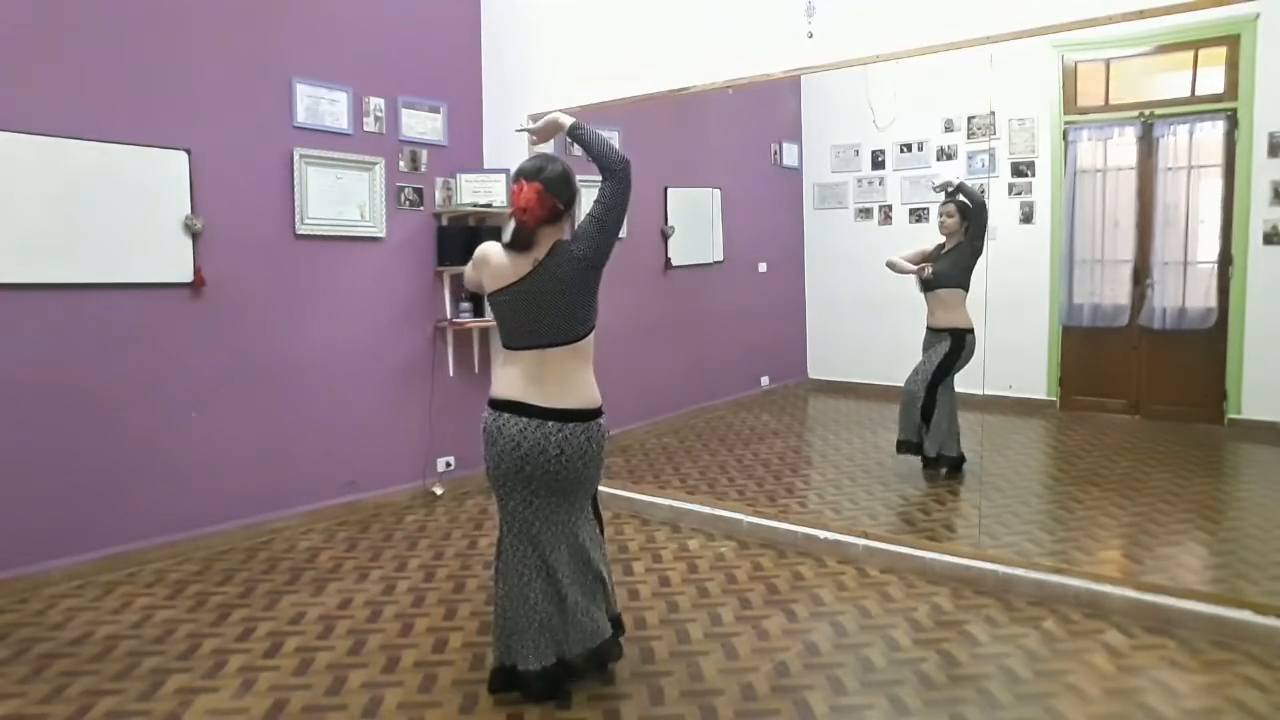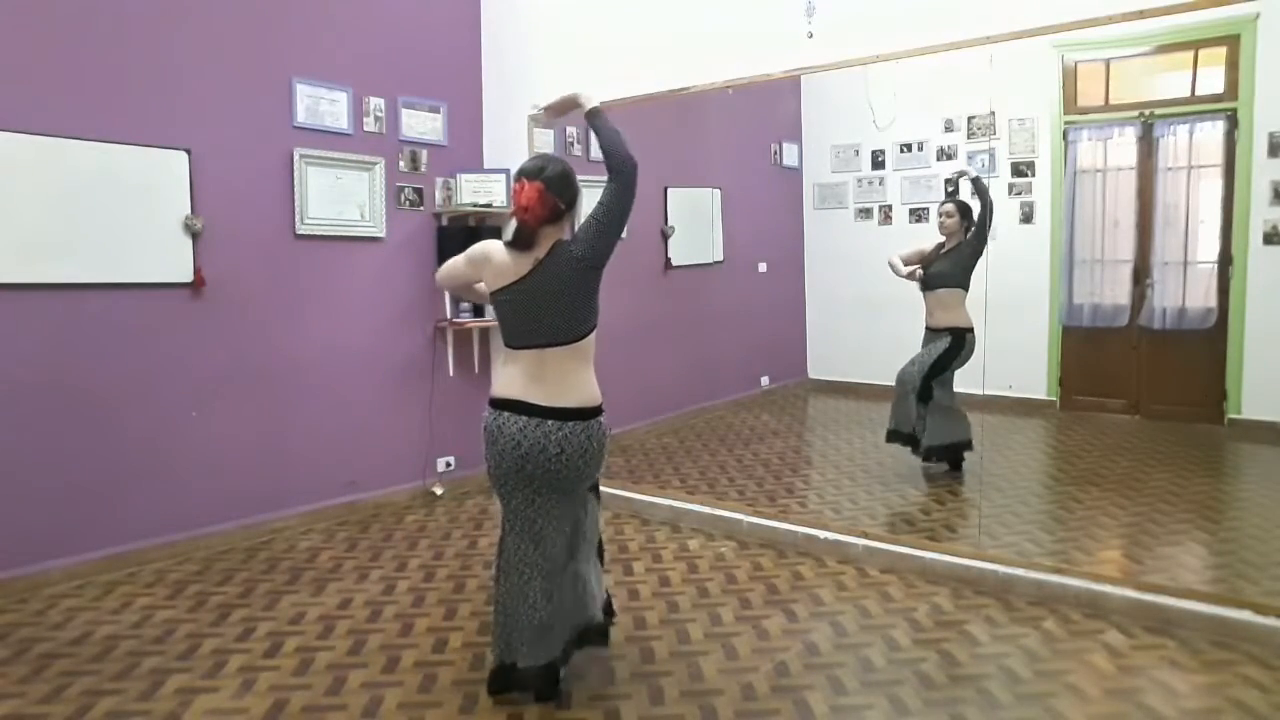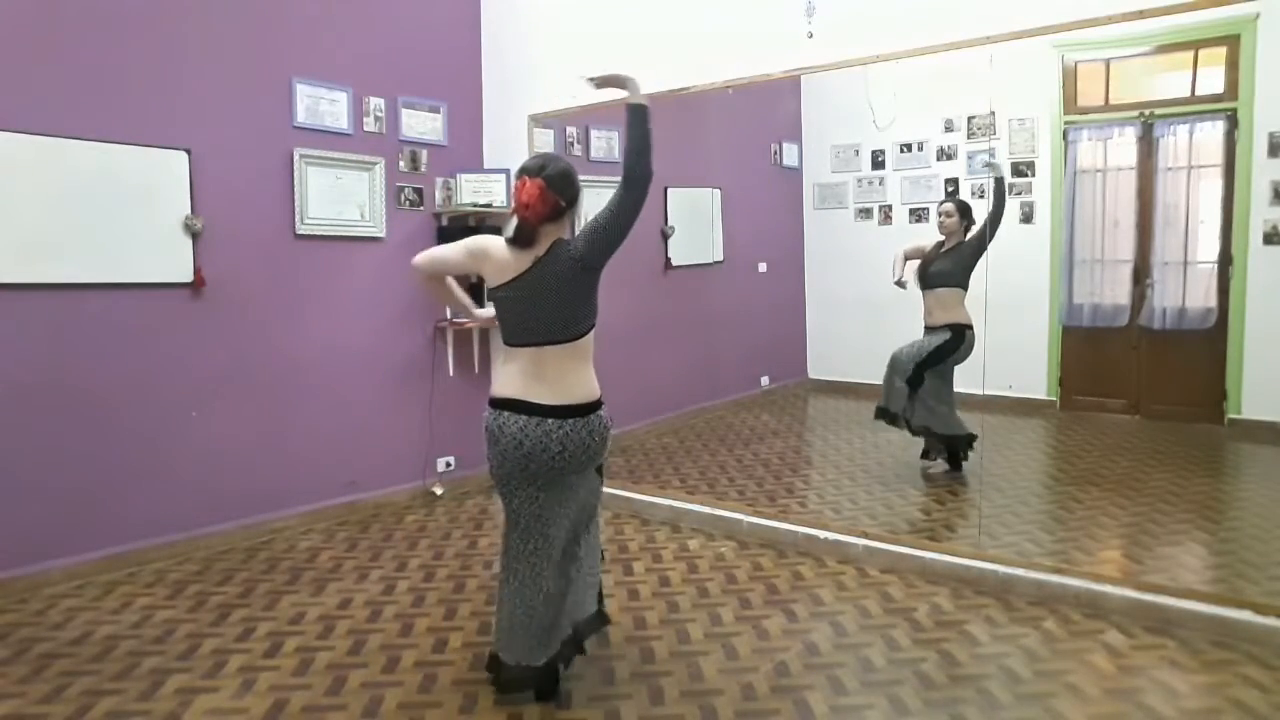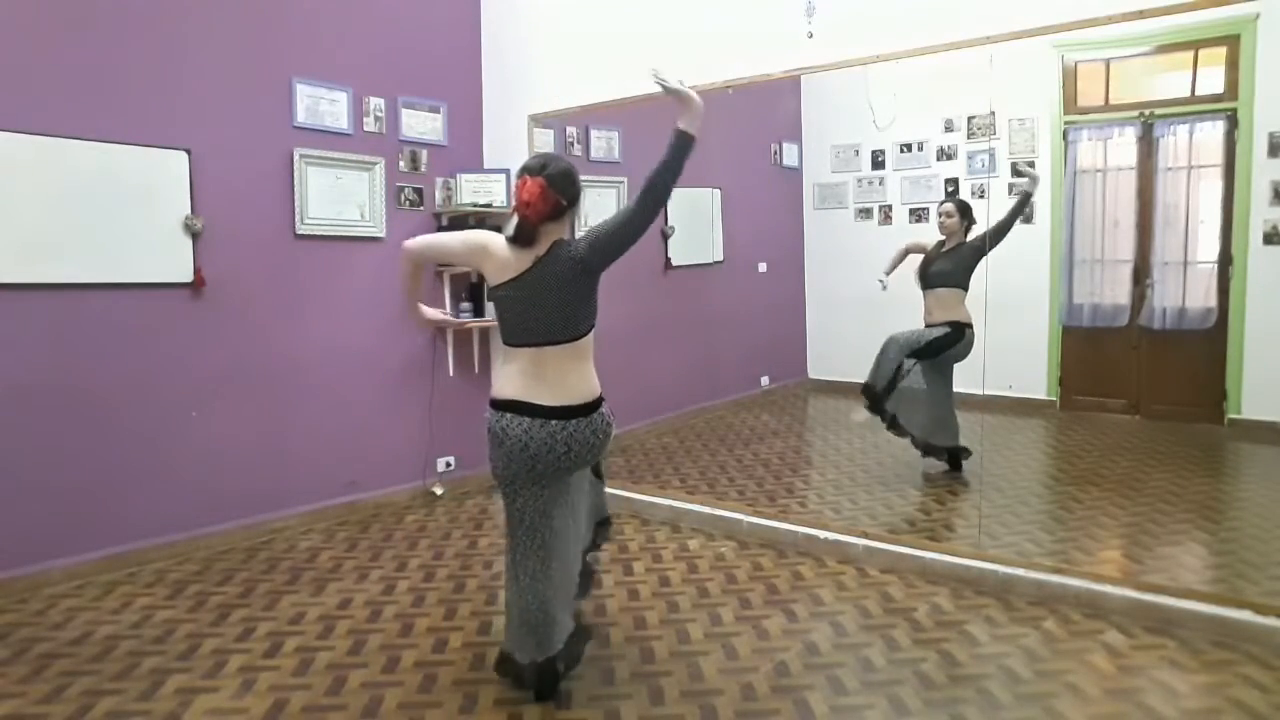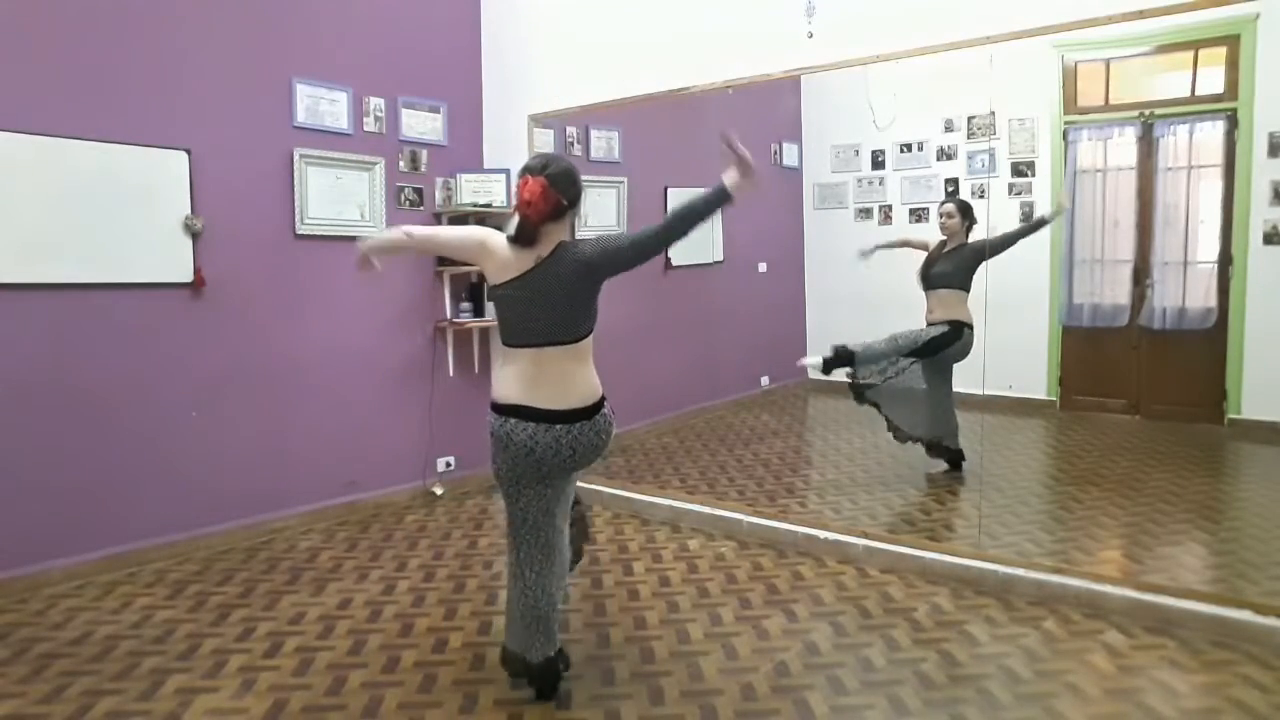
dt=0.2s
person 1, frame 1
left shoulder: (490, 259)
right shoulder: (582, 258)
right elbow: (619, 172)
right wrist: (569, 126)
left hip: (507, 428)
right hip: (575, 431)
left knee: (524, 543)
right knee: (569, 534)
left ankle: (531, 667)
right ankle: (578, 649)
person 1, frame 2
left shoulder: (490, 258)
right shoulder: (583, 258)
left elbow: (446, 279)
right elbow: (626, 176)
right wrist: (590, 108)
left hip: (508, 428)
right hip: (576, 430)
left knee: (525, 542)
right knee: (569, 523)
left ankle: (532, 666)
right ankle: (578, 620)
person 1, frame 3
left shoulder: (489, 254)
right shoulder: (581, 258)
left elbow: (424, 266)
right elbow: (636, 187)
left wrist: (470, 310)
right wrist: (635, 103)
left hip: (510, 427)
right hip: (577, 428)
left knee: (527, 542)
right knee: (570, 512)
left ankle: (534, 666)
right ankle: (574, 616)
person 1, frame 4
left shoulder: (490, 251)
right shoulder: (582, 259)
left elbow: (415, 250)
right elbow: (647, 205)
left wrist: (419, 306)
right wrist: (685, 127)
left hip: (513, 428)
right hip: (582, 426)
left knee: (530, 544)
right knee: (573, 481)
left ankle: (538, 665)
person 1, frame 5
left shoulder: (490, 251)
right shoulder: (584, 262)
left elbow: (410, 235)
right elbow: (662, 233)
left wrist: (369, 247)
right wrist: (726, 186)
left hip: (516, 430)
right hip: (585, 430)
left knee: (530, 545)
left ankle: (538, 664)
person 2, frame 1
left shoulder: (969, 250)
right shoulder: (932, 252)
left elbow: (980, 206)
right elbow: (893, 261)
left wrist: (956, 185)
right wrist: (913, 269)
left hip: (957, 337)
right hip: (933, 336)
left knee: (918, 387)
right knee: (939, 395)
left ankle: (940, 456)
right ankle: (948, 459)
person 2, frame 2
left shoulder: (970, 250)
right shoulder: (932, 252)
left elbow: (987, 209)
right elbow: (895, 257)
left wrist: (973, 178)
right wrist: (904, 272)
left hip: (957, 336)
right hip: (933, 336)
left knee: (912, 378)
right knee: (937, 394)
left ankle: (937, 447)
right ankle: (951, 459)
person 2, frame 3
left shoulder: (970, 250)
right shoulder: (933, 250)
left elbow: (995, 215)
right elbow: (903, 254)
left wrist: (998, 178)
right wrist: (897, 274)
left hip: (957, 334)
right hip: (934, 334)
left knee: (904, 360)
right knee: (938, 396)
left ankle: (912, 417)
right ankle: (952, 460)
person 2, frame 4
left shoulder: (972, 249)
right shoulder: (936, 248)
left elbow: (1007, 222)
right elbow: (907, 248)
left wrist: (1028, 190)
right wrist: (887, 272)
left hip: (956, 332)
right hip: (937, 334)
left knee: (898, 344)
right knee: (937, 396)
left ankle: (877, 401)
right ankle: (954, 461)
person 2, frame 5
left shoulder: (972, 252)
right shoulder: (936, 249)
left elbow: (1010, 238)
right elbow: (906, 242)
left wrist: (1048, 218)
right wrist: (876, 247)
left hip: (955, 332)
right hip: (936, 332)
left knee: (899, 345)
right knee: (937, 396)
left ankle: (834, 361)
right ankle: (953, 460)
